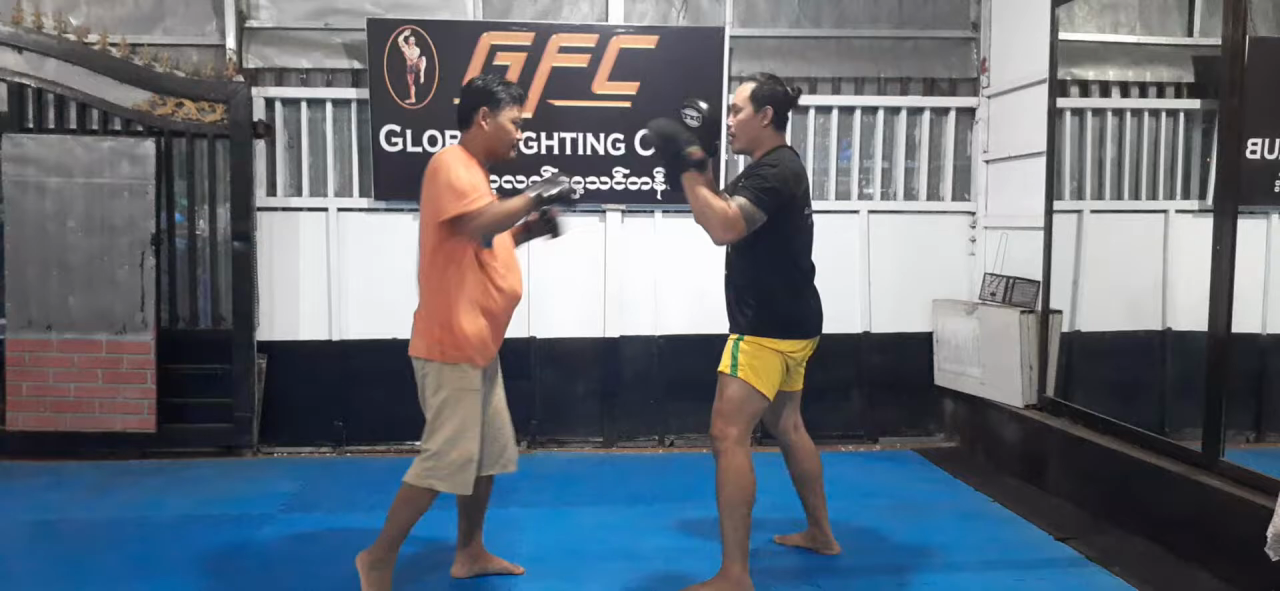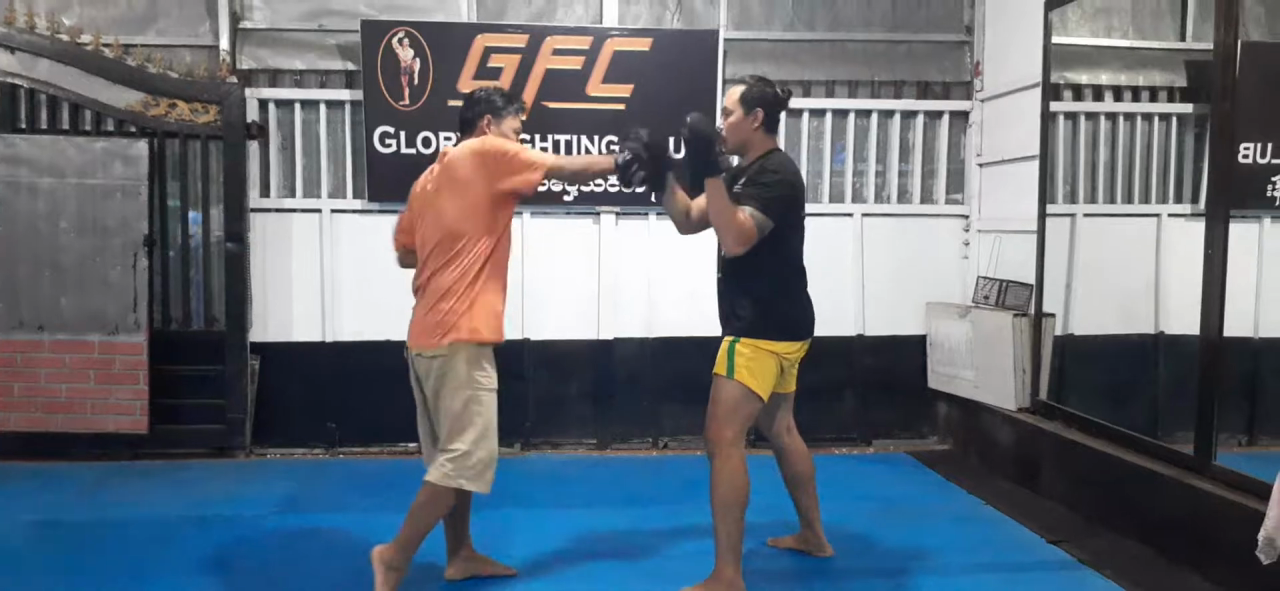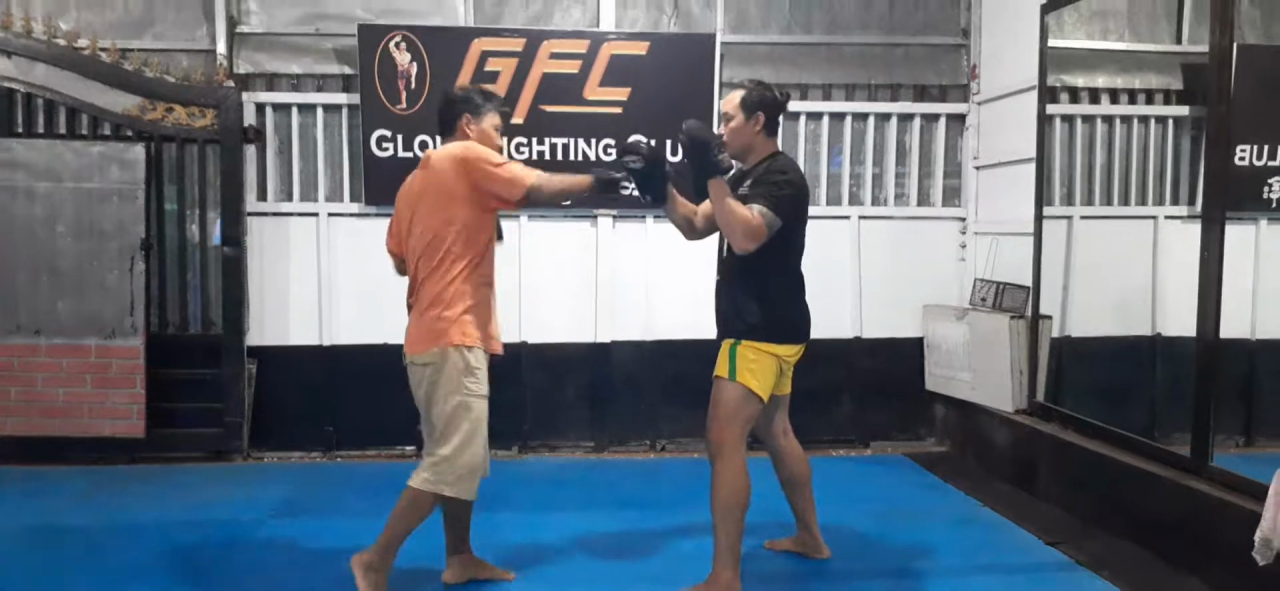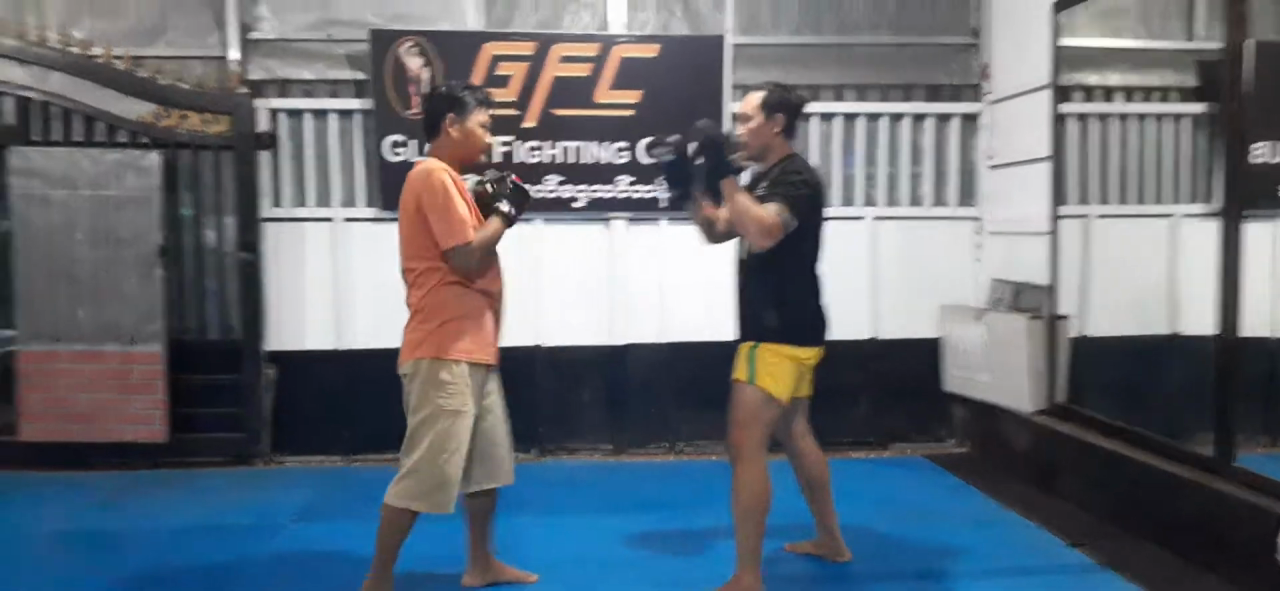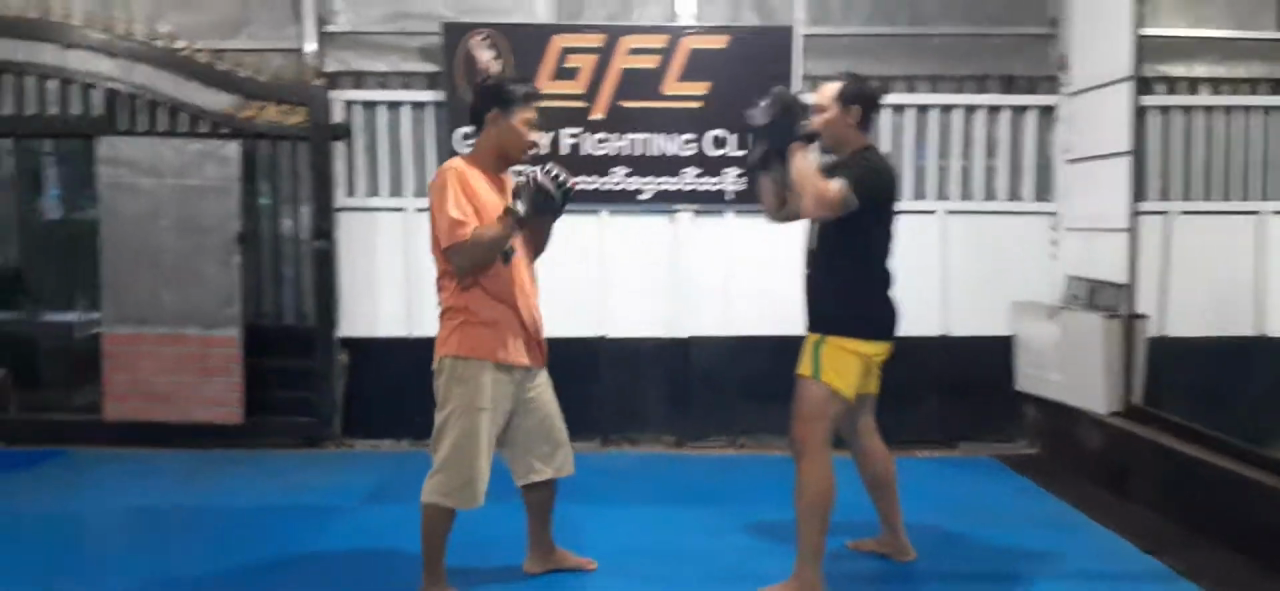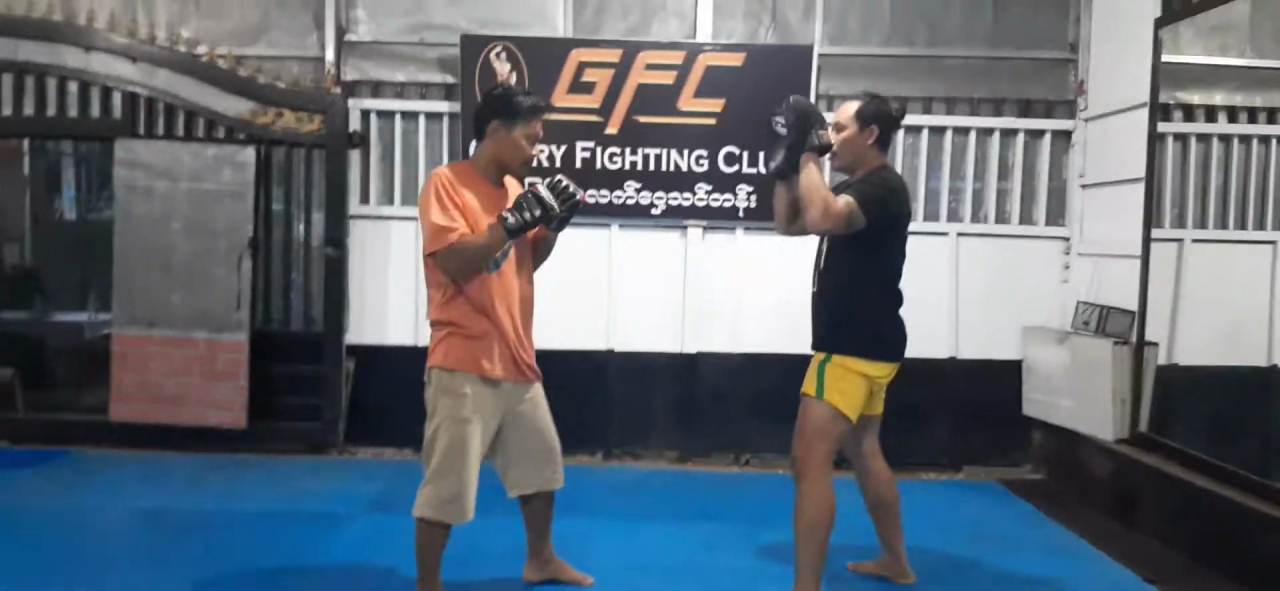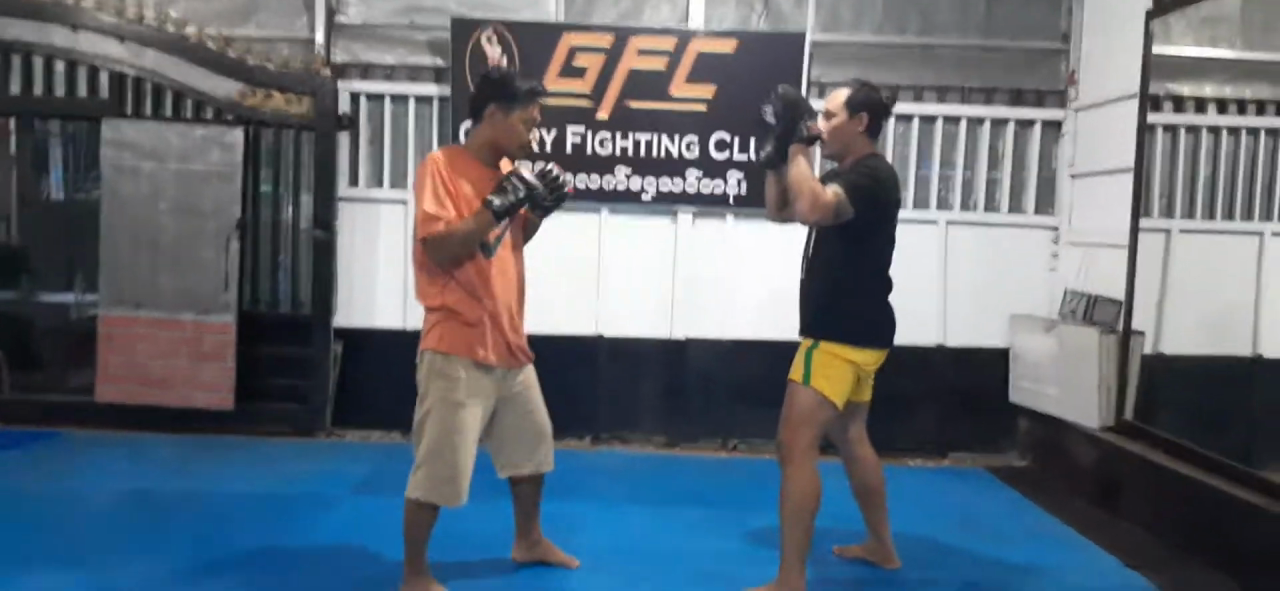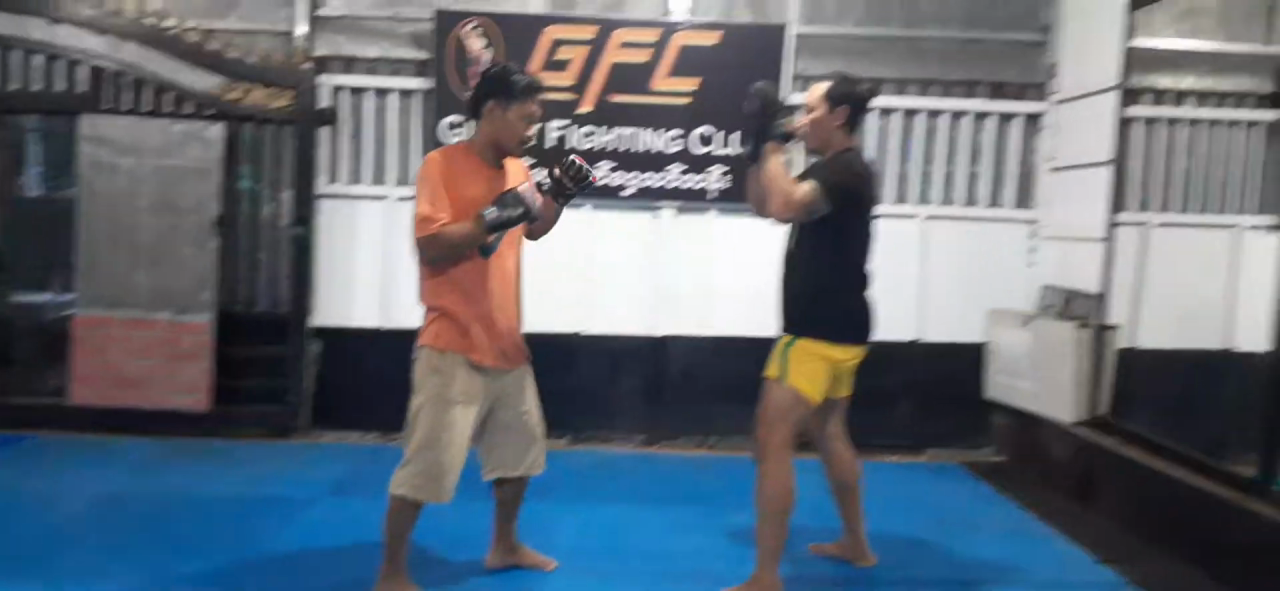
dt=0.2s
person 1, frame 1
left shoulder: (472, 173)
right shoulder: (451, 163)
right elbow: (476, 224)
left wrist: (531, 227)
right wrist: (536, 195)
left hip: (475, 342)
right hip: (450, 342)
left knee: (490, 449)
right knee: (444, 456)
person 1, frame 2
left shoulder: (429, 178)
right shoulder: (485, 154)
left elbow: (405, 254)
right elbow: (564, 168)
right wrist: (621, 160)
left hip: (430, 335)
right hip: (459, 335)
left knee: (455, 453)
right knee: (464, 456)
person 1, frame 3
left shoulder: (414, 181)
right shoulder: (470, 159)
left elbow: (401, 260)
right elbow: (546, 187)
right wrist: (597, 179)
left hip: (426, 338)
right hip: (454, 338)
left knee: (466, 454)
right knee: (454, 459)
person 1, frame 4
left shoulder: (444, 177)
right shoulder: (432, 175)
right elbow: (469, 256)
left wrist: (499, 213)
right wrist: (506, 214)
left hip: (471, 351)
right hip: (443, 353)
left knee: (489, 460)
right knee: (427, 472)
person 1, frame 5
left shoulder: (507, 180)
right shoulder: (455, 175)
right elbow: (465, 258)
left wrist: (545, 213)
right wrist: (517, 211)
left hip: (522, 348)
right hip: (473, 353)
left knee: (545, 452)
right knee: (456, 471)
person 1, frame 6
left shoulder: (514, 187)
right shoulder: (446, 182)
right elbow: (454, 263)
left wrist: (553, 223)
right wrist: (513, 220)
left hip: (517, 361)
right hip: (464, 365)
left knee: (541, 464)
right knee: (447, 482)
person 1, frame 7
left shoulder: (506, 170)
right shoulder: (440, 166)
right elbow: (436, 250)
left wrist: (539, 203)
right wrist: (499, 205)
left hip: (509, 343)
right hip: (456, 349)
left knee: (532, 444)
right knee: (440, 465)
left ankle: (529, 539)
person 1, frame 8
left shoulder: (516, 169)
right shoulder: (443, 165)
left elbow: (535, 228)
right elbow: (431, 251)
left wrist: (562, 192)
right wrist: (492, 218)
left hip: (506, 345)
right hip: (450, 348)
left knee: (521, 447)
right knee: (430, 463)
left ankle: (505, 544)
person 2, frame 1
left shoulder: (776, 171)
right shoulder: (770, 166)
left elbow: (722, 227)
right elbow: (721, 215)
left wrist: (686, 166)
right wrist: (696, 162)
left hip: (770, 327)
right hip: (784, 322)
left knee: (727, 435)
right knee: (786, 425)
right ankle: (820, 533)
person 2, frame 2
left shoulder: (776, 174)
right shoulder: (745, 173)
left elbow: (736, 240)
right elbow: (689, 220)
left wrist: (710, 171)
right wrist: (663, 176)
left hip: (764, 329)
right hip: (772, 325)
left knee: (723, 438)
right knee: (779, 428)
right ankle: (813, 535)
person 2, frame 3
left shoulder: (780, 176)
right shoulder: (746, 177)
left elbow: (745, 238)
right elbow: (695, 226)
left wrist: (711, 175)
right wrist: (659, 186)
left hip: (764, 331)
right hip: (762, 328)
left knee: (724, 442)
right knee: (775, 431)
right ankle: (810, 538)
person 2, frame 4
left shoulder: (797, 177)
right shoulder: (766, 179)
left elbow: (760, 237)
right elbow: (717, 230)
left wrist: (725, 176)
right wrist: (692, 186)
left hip: (781, 333)
right hip: (781, 329)
left knee: (745, 445)
right knee: (794, 433)
right ankle: (831, 539)
person 2, frame 5
left shoulder: (868, 168)
right shoulder: (842, 169)
left elbow: (816, 205)
right elbow: (778, 209)
left wrist: (798, 142)
right wrist: (772, 157)
left hip: (850, 329)
right hip: (854, 325)
left knee: (808, 441)
right knee: (859, 431)
right ankle: (895, 539)
person 2, frame 6
left shoulder: (882, 188)
right shoulder: (856, 188)
left elbow: (820, 219)
right elbow: (790, 224)
left wrist: (809, 153)
right wrist: (786, 165)
left hip: (856, 349)
right hip: (863, 345)
left knee: (810, 460)
right knee: (863, 451)
person 2, frame 7
left shoulder: (871, 175)
right shoulder: (846, 175)
left elbow: (811, 210)
right elbow: (781, 210)
left wrist: (798, 142)
right wrist: (778, 152)
left hip: (842, 335)
right hip: (854, 332)
left knee: (795, 445)
right knee: (850, 437)
right ankle: (881, 546)
person 2, frame 8
left shoulder: (844, 170)
right shoulder: (834, 169)
left elbow: (783, 206)
right elbow: (765, 204)
left wrist: (770, 140)
right wrist: (762, 148)
left hip: (821, 333)
right hip: (835, 329)
left knee: (771, 442)
right knee: (828, 434)
right ankle: (855, 544)
